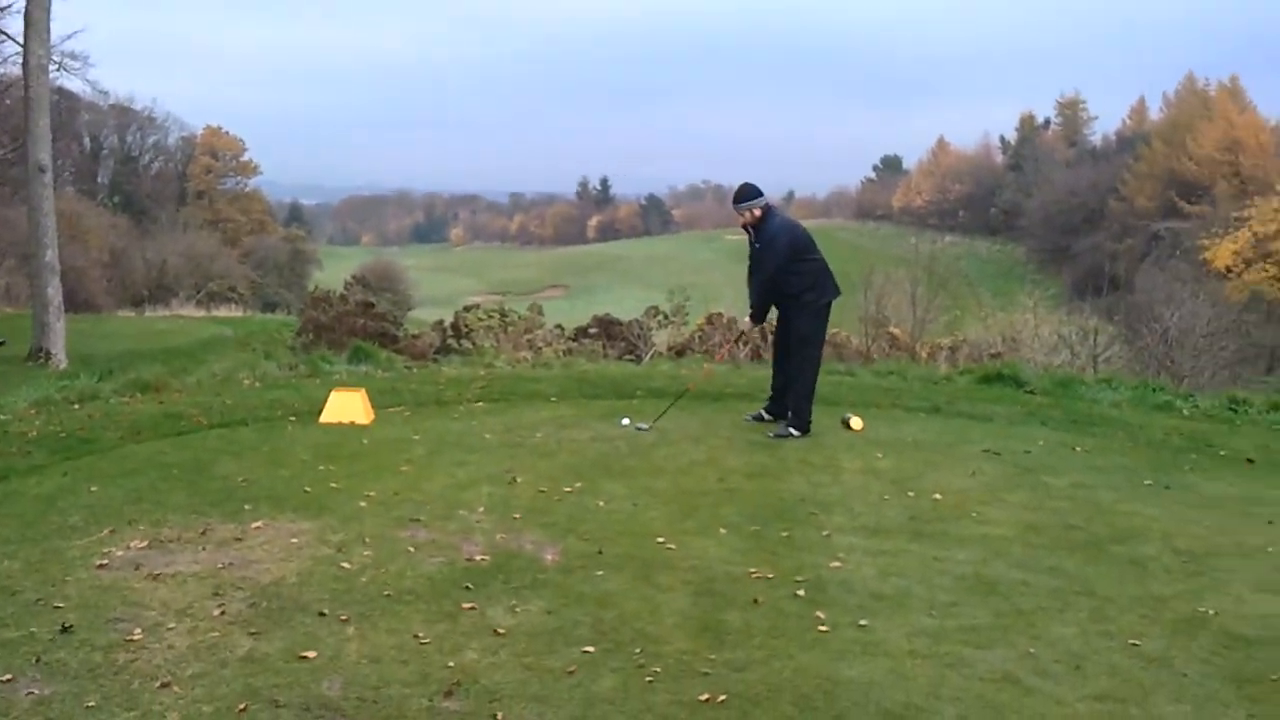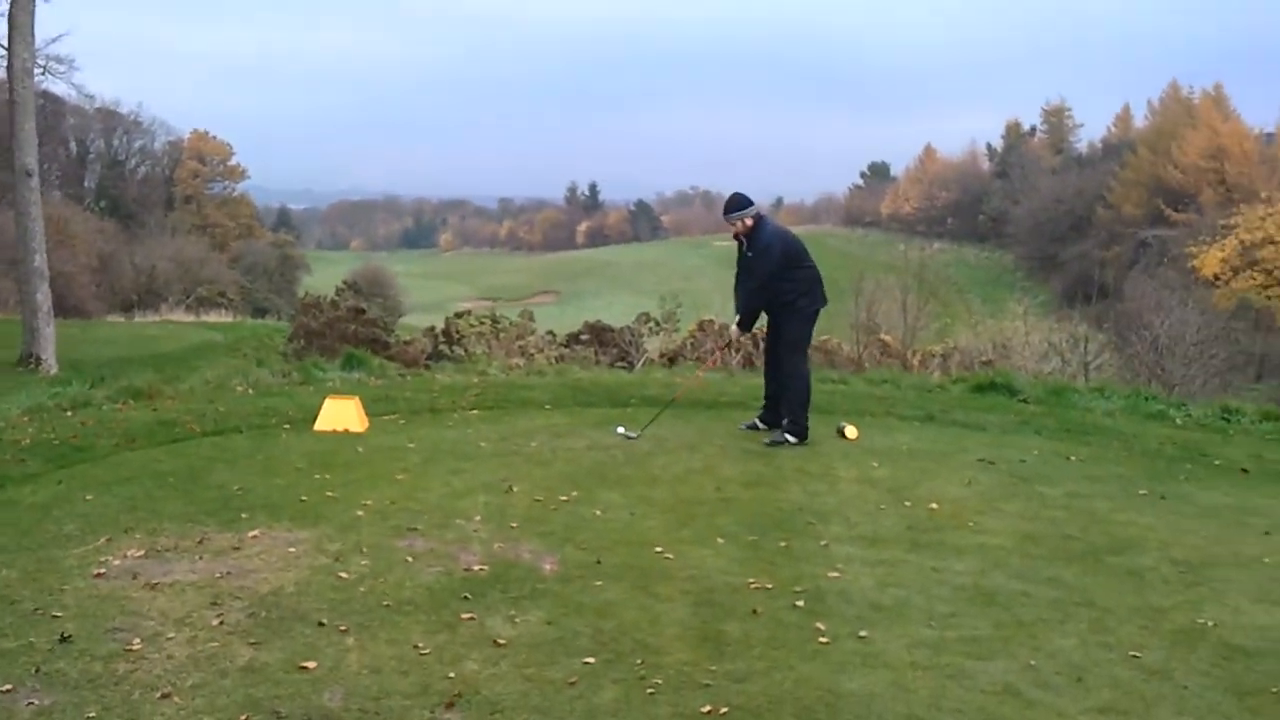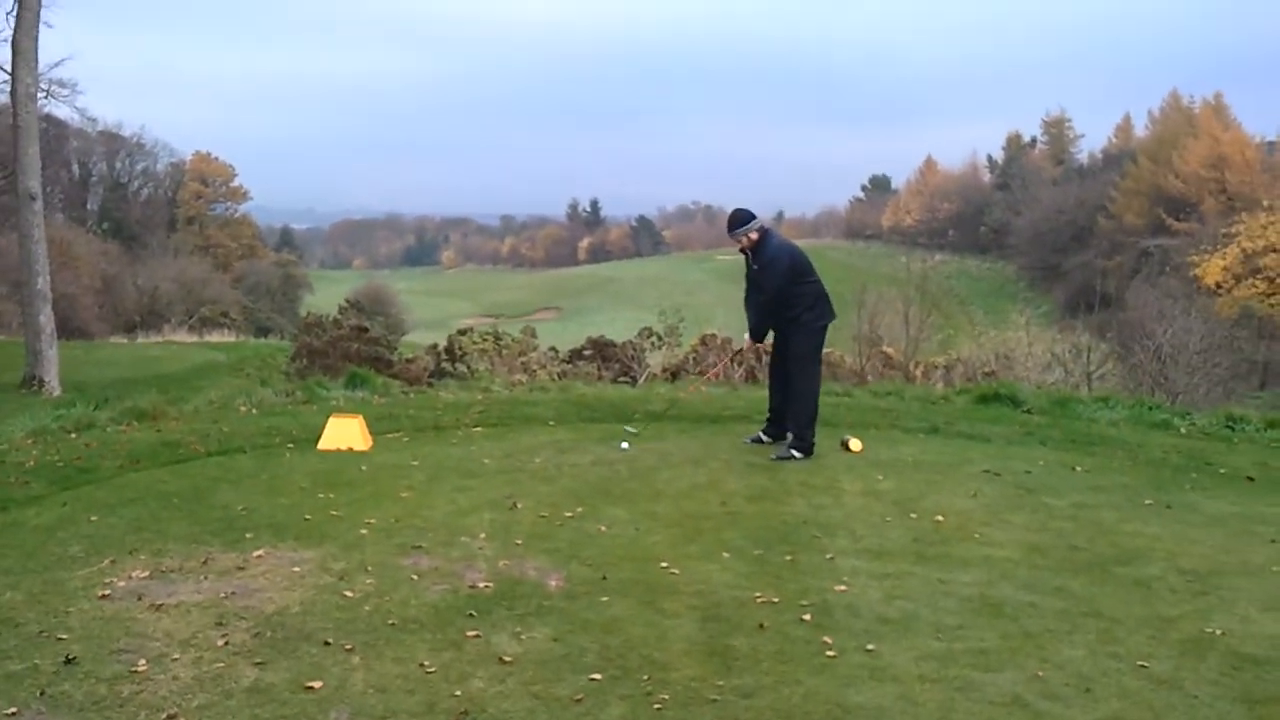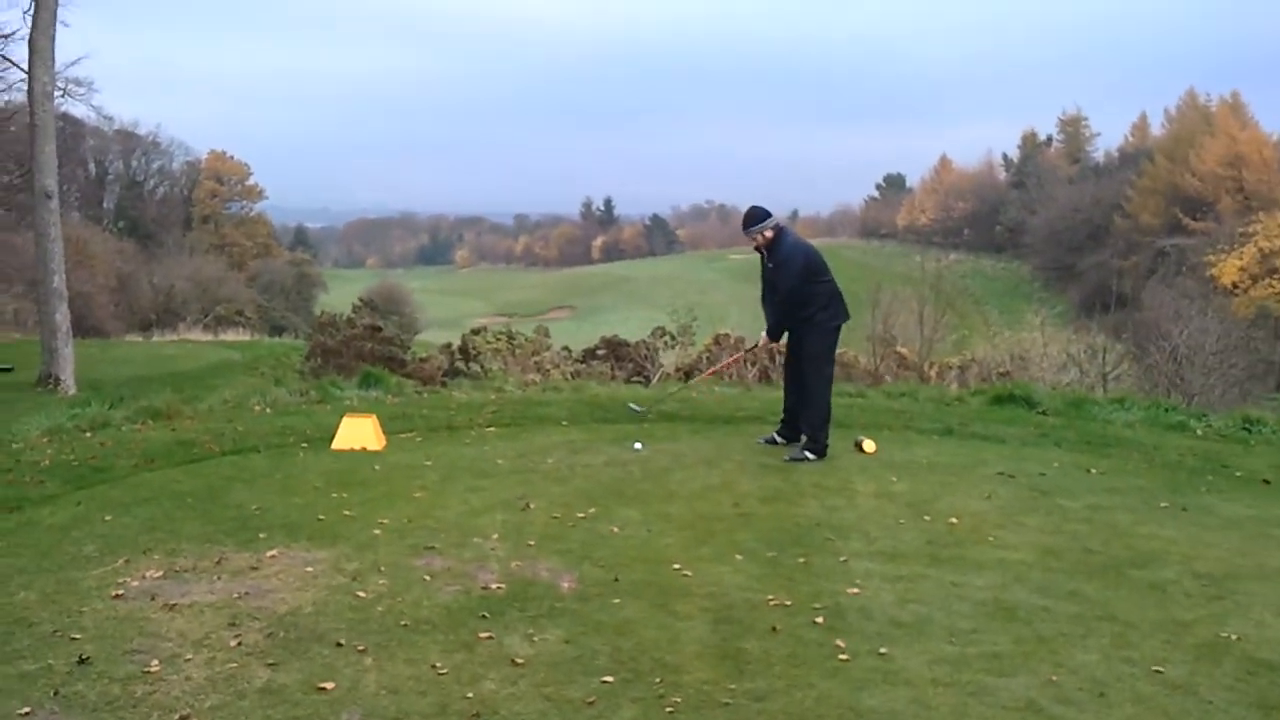
dt=0.2s
person 1, frame 1
left shoulder: (778, 231)
right shoulder: (759, 228)
left elbow: (769, 277)
right elbow: (757, 272)
left wrist: (756, 315)
right wrist: (754, 307)
left hip: (811, 297)
right hip: (791, 296)
left knee: (803, 356)
right knee: (782, 350)
left ankle: (799, 422)
right ankle: (777, 407)
person 1, frame 2
left shoulder: (771, 239)
right shoulder: (748, 237)
left elbow: (760, 285)
right elbow: (744, 278)
left wrist: (743, 324)
right wrist: (740, 314)
left hip: (802, 302)
right hip: (782, 303)
left knee: (793, 361)
right knee: (774, 358)
left ankle: (796, 429)
right ankle: (771, 416)
person 1, frame 3
left shoulder: (777, 252)
right shoulder: (755, 250)
left elbow: (769, 299)
right elbow: (754, 293)
left wrist: (755, 335)
right wrist: (754, 329)
left hip: (808, 318)
right hip: (788, 318)
left knee: (803, 377)
right knee: (779, 372)
left ankle: (802, 443)
right ankle: (776, 429)
person 1, frame 4
left shoulder: (792, 251)
right shoulder: (771, 248)
left elbow: (785, 297)
right elbow: (770, 292)
left wrist: (772, 333)
right wrist: (771, 328)
left hip: (822, 318)
right hip: (802, 318)
left knee: (816, 378)
right knee: (794, 373)
left ankle: (815, 445)
right ankle: (790, 431)
